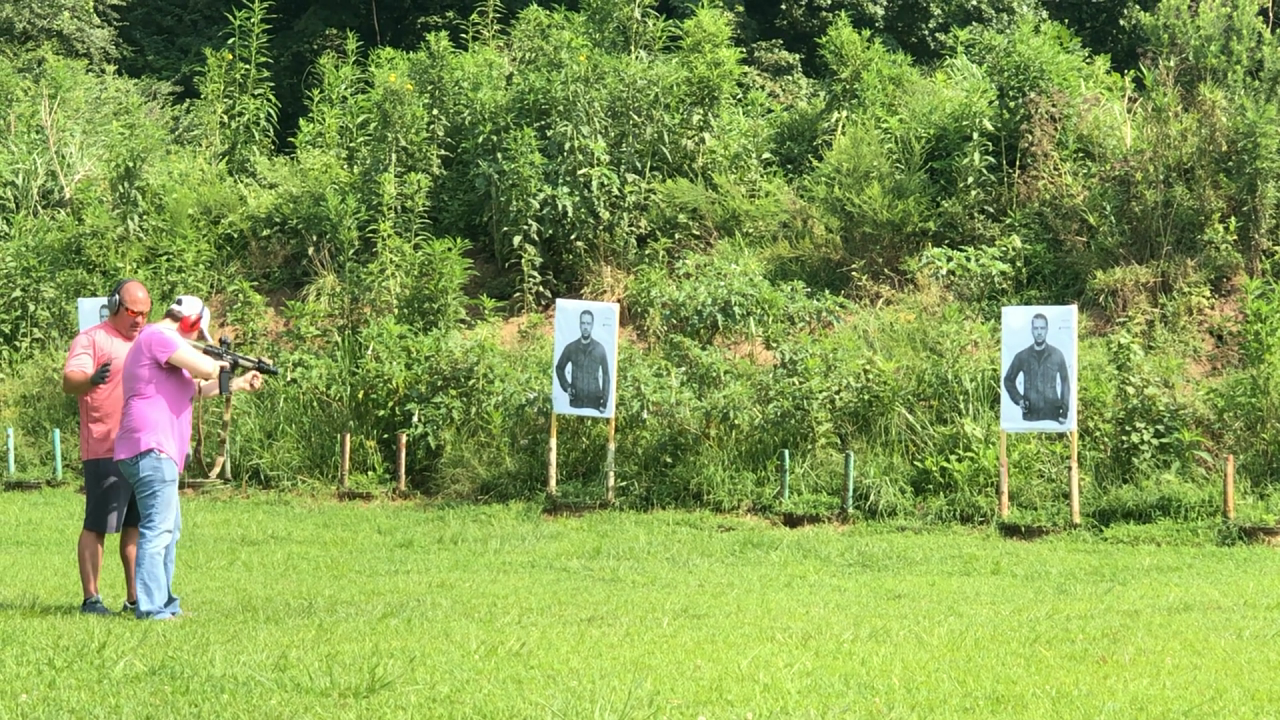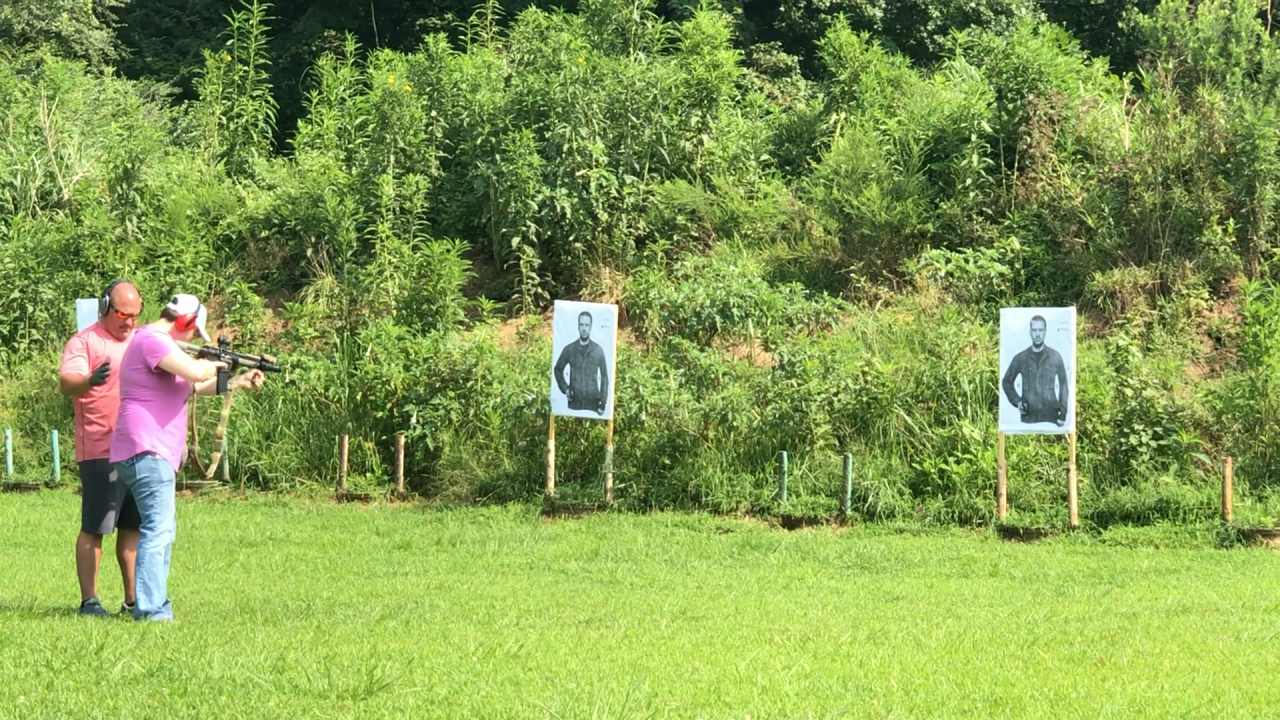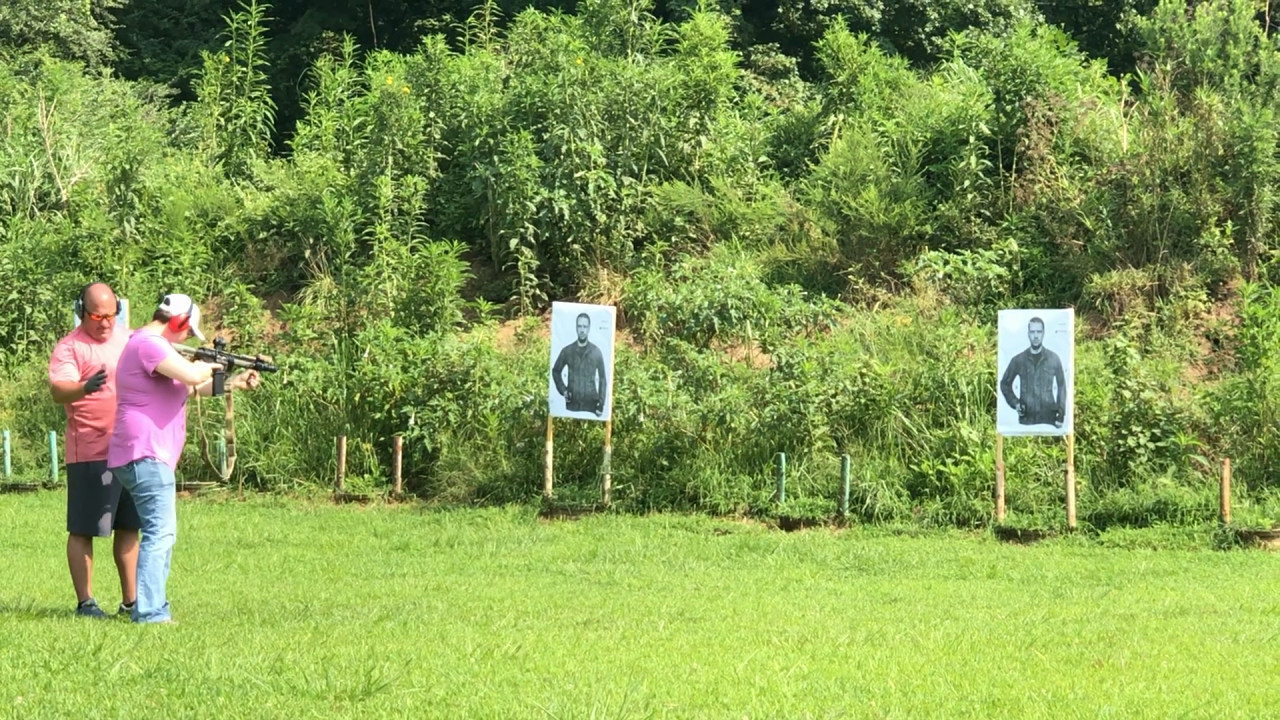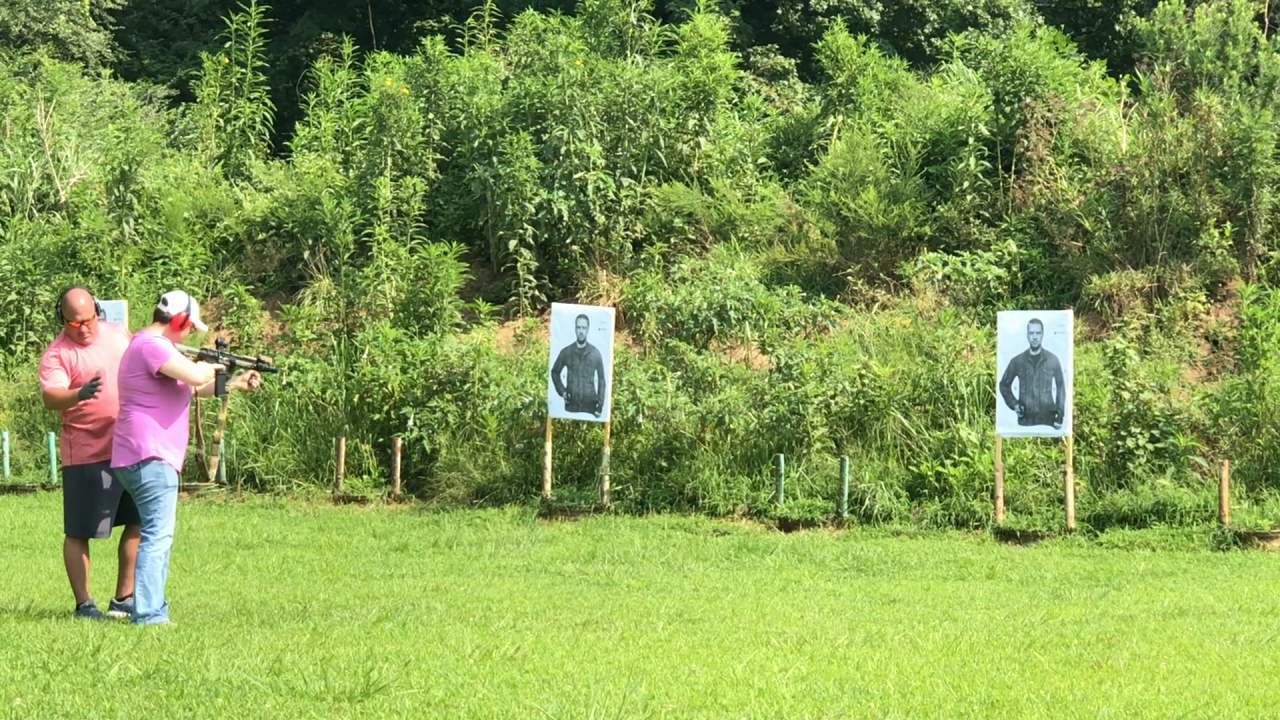
dt=0.3s
person 1, frame 1
right shoulder: (91, 339)
right elbow: (69, 382)
right wrist: (92, 379)
right hip: (106, 450)
left knee: (136, 525)
right knee: (97, 525)
left ankle: (135, 597)
right ankle: (91, 599)
person 1, frame 2
right shoulder: (84, 342)
right elbow: (66, 384)
right wrist: (90, 380)
right hip: (101, 451)
left knee: (133, 526)
right knee: (94, 526)
left ankle: (133, 600)
right ankle: (89, 600)
person 1, frame 3
left shoulder: (128, 338)
right shoulder: (69, 347)
right elbow: (58, 391)
right wrist: (85, 387)
right hip: (91, 453)
left knee: (129, 528)
right knee: (84, 529)
left ankle: (130, 601)
right ankle: (86, 602)
person 1, frame 4
left shoulder: (119, 333)
right shoulder: (56, 353)
right elbow: (50, 397)
right wrist: (78, 394)
right hip: (87, 455)
left knee: (139, 522)
right knee: (80, 531)
left ankle: (124, 596)
right ankle: (83, 603)
person 2, frame 1
left shoulder: (157, 341)
right shoulder: (160, 336)
left elbow: (192, 387)
right elbow: (205, 367)
left wrist: (236, 384)
right wrist: (216, 364)
left hip: (155, 449)
right hip: (150, 448)
left knee: (169, 529)
right knee: (157, 528)
left ankle: (165, 602)
right ankle: (151, 609)
person 2, frame 2
left shoulder: (156, 342)
right shoulder: (153, 339)
left elbow: (191, 387)
right elbow: (195, 372)
left wrist: (237, 382)
right wrist: (211, 365)
left hip: (152, 452)
right hip: (146, 451)
left knee: (163, 531)
right knee: (157, 529)
left ankle: (156, 605)
right ankle: (149, 609)
person 2, frame 3
left shoulder: (150, 345)
right shoulder: (149, 343)
left elbow: (187, 388)
right elbow: (191, 376)
left wrist: (232, 383)
right wrist: (206, 368)
left hip: (149, 456)
right hip: (146, 455)
left knee: (163, 533)
right knee: (159, 532)
left ankle: (154, 607)
right ankle: (150, 613)
person 2, frame 4
left shoulder: (151, 345)
right shoulder: (152, 345)
left elbow: (188, 388)
right elbow: (196, 377)
left wrist: (234, 383)
right wrist: (208, 368)
left hip: (148, 457)
right hip: (150, 457)
left knee: (160, 534)
right knee: (157, 534)
left ankle: (151, 608)
right ankle: (147, 614)
